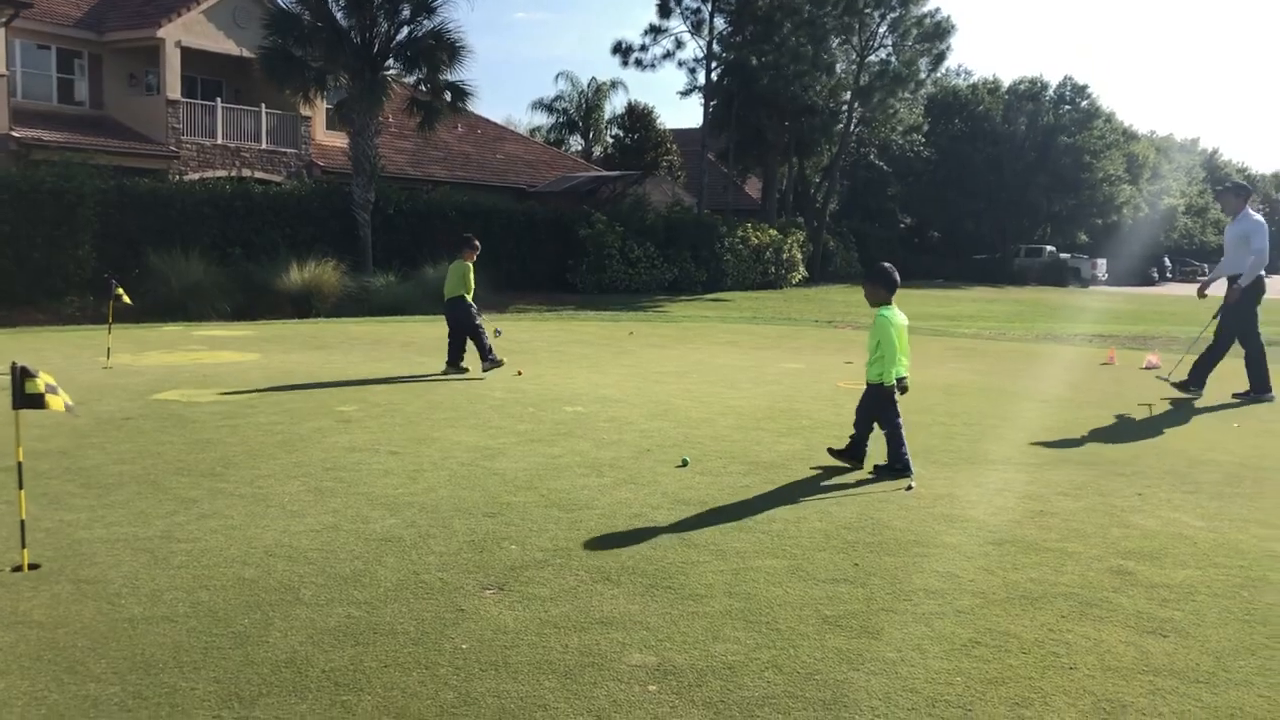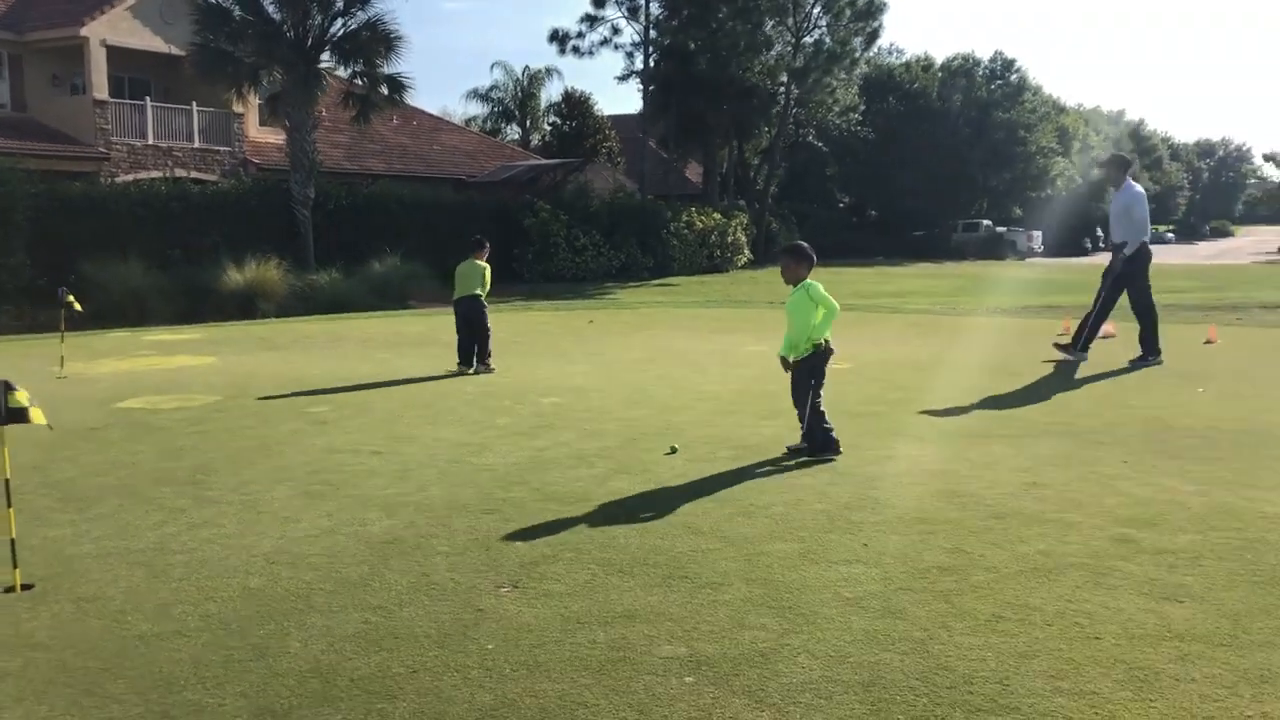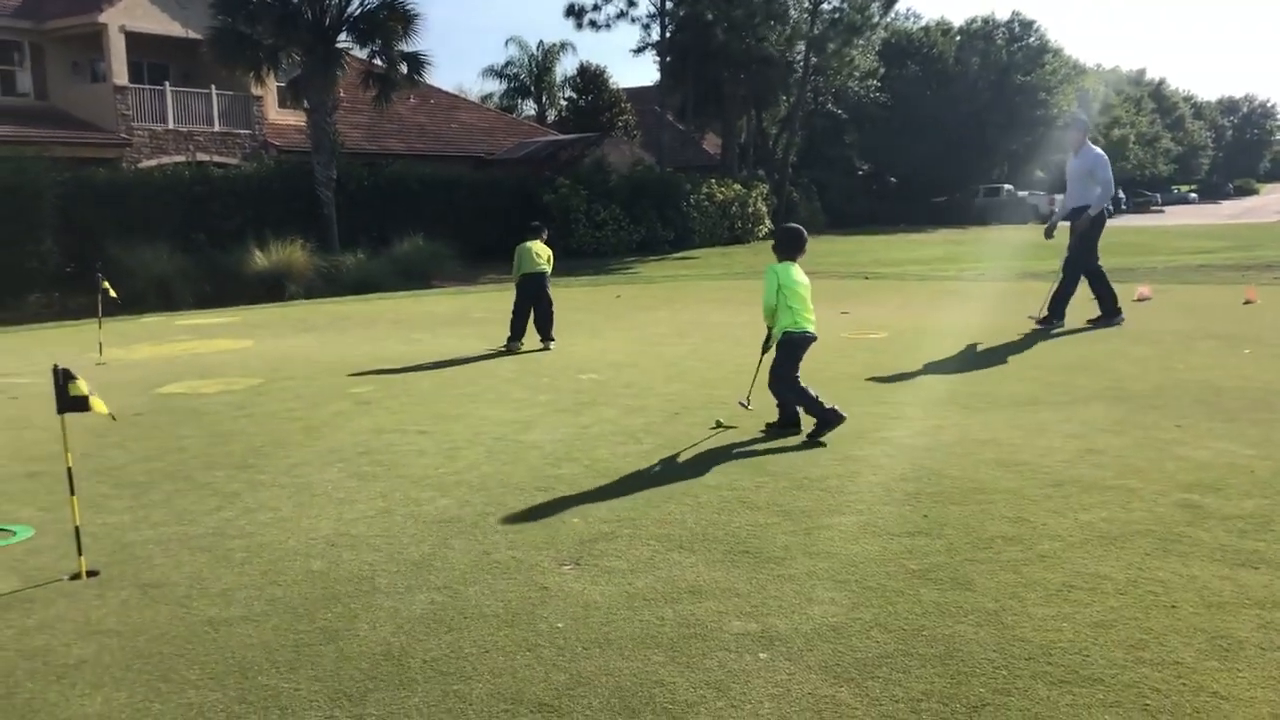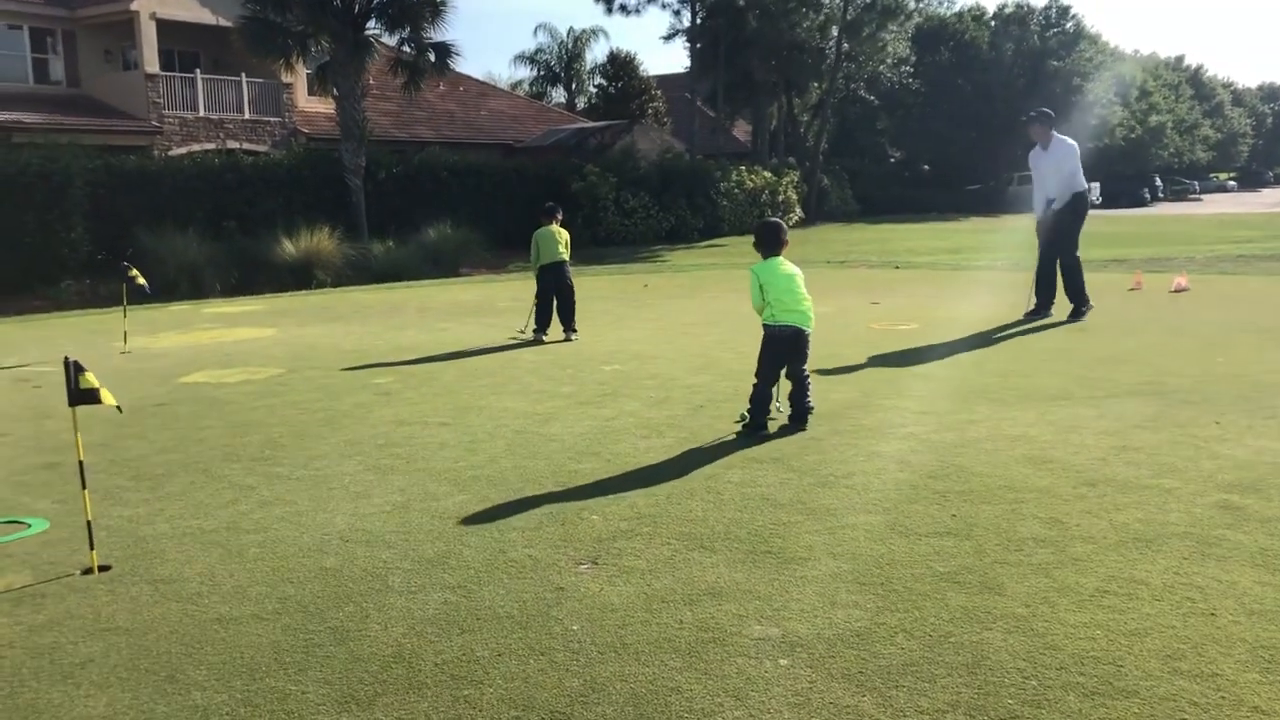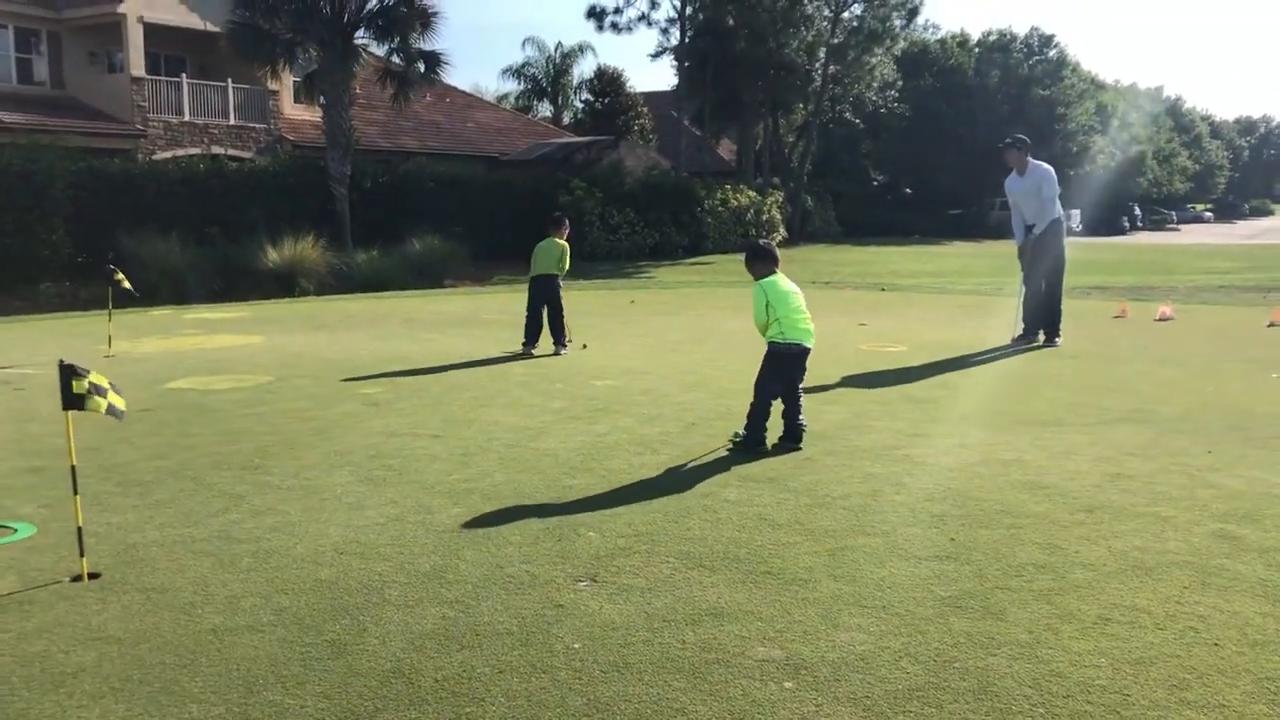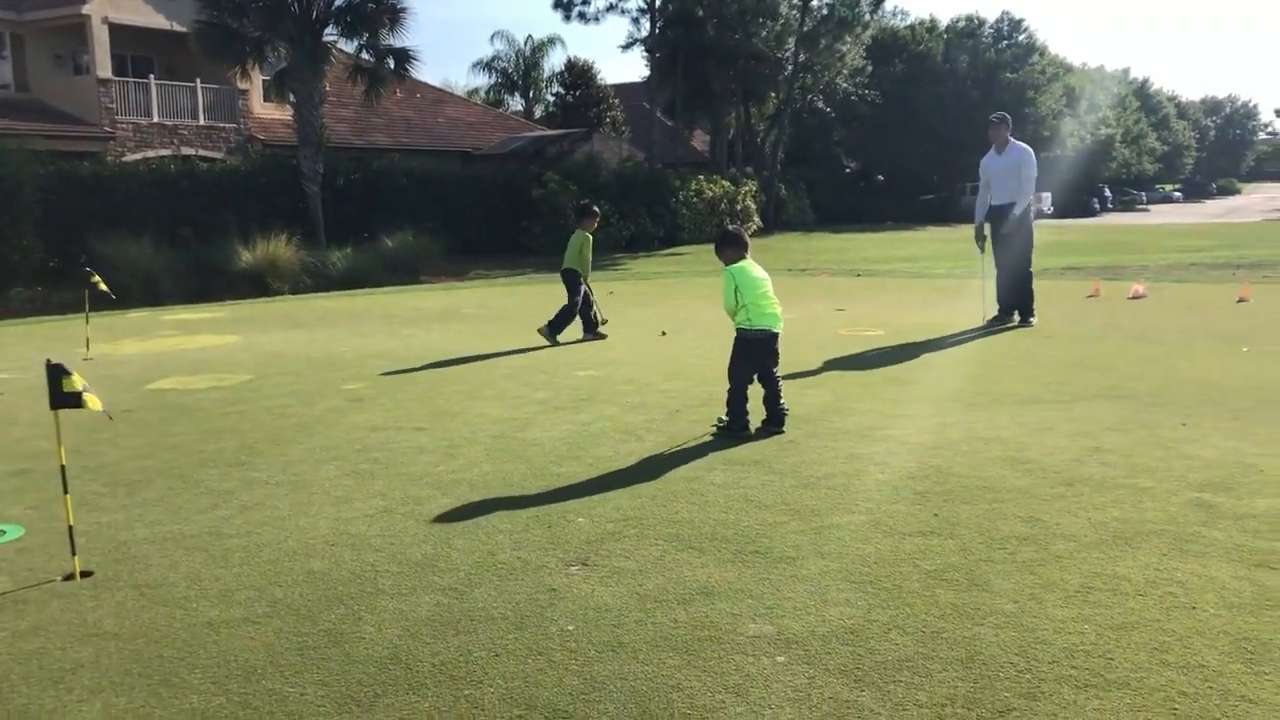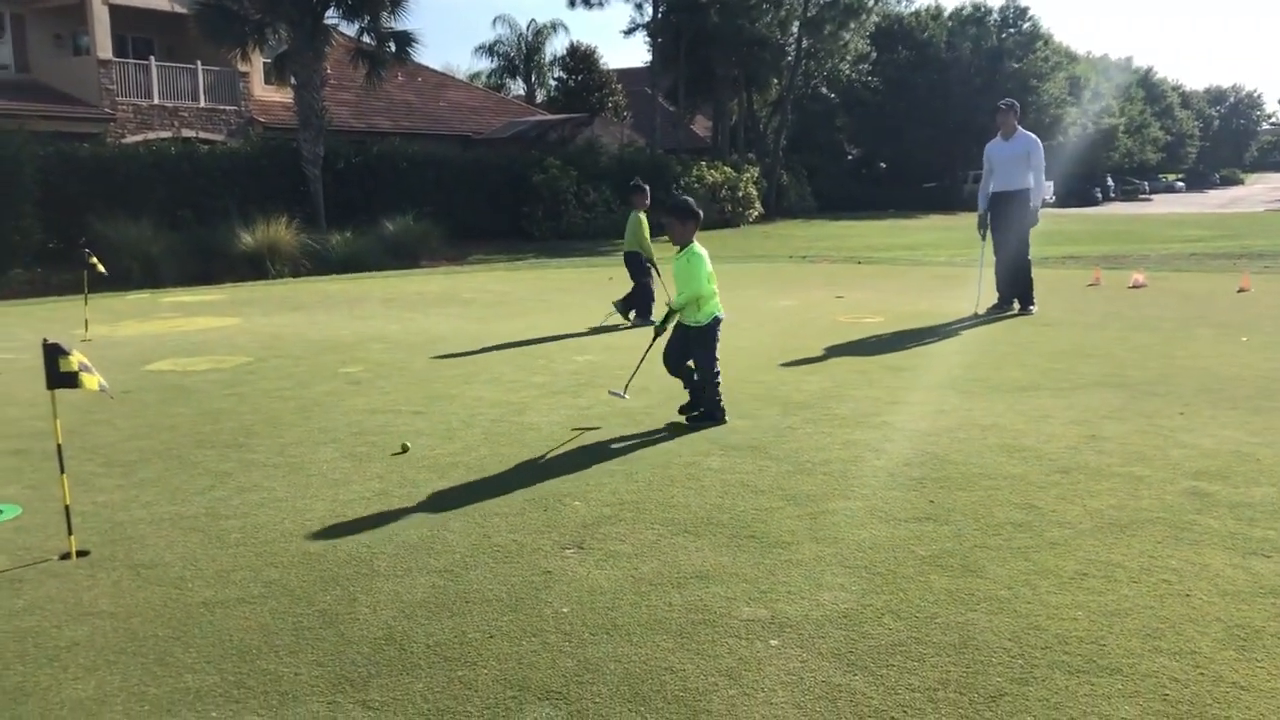
dt=0.7s
person 1, frame 1
left shoulder: (882, 317)
right shoulder: (898, 315)
left elbow: (891, 351)
right elbow: (902, 349)
left wrist: (888, 381)
right wrist: (902, 376)
left hip: (882, 381)
right hip: (881, 380)
left knee: (890, 423)
right knee: (863, 416)
left ankle: (900, 465)
right ankle: (854, 453)
person 1, frame 2
left shoulder: (811, 288)
right shoulder: (793, 296)
left elbow: (833, 309)
left wrist: (818, 337)
right wrist: (784, 354)
left hip: (814, 353)
right hip: (799, 356)
left knee: (809, 399)
right knee: (801, 400)
left ankle: (825, 442)
right ankle: (811, 442)
person 1, frame 3
left shoulder: (774, 271)
right shoulder: (802, 275)
left elbow: (770, 304)
left wrist: (770, 325)
right wrist: (773, 335)
left hip: (791, 334)
right hip: (806, 332)
left knee: (784, 382)
right knee: (783, 378)
left ankle: (827, 416)
right ankle: (788, 421)
person 1, frame 4
left shoulder: (757, 271)
right shoulder: (795, 270)
left elbow: (758, 305)
right elbow: (799, 299)
left hip: (776, 330)
right hip: (802, 328)
left knee: (765, 377)
right knee: (799, 374)
left ankle: (757, 422)
right ankle: (799, 417)
person 1, frame 5
left shoulder: (763, 286)
right shoulder: (792, 286)
left elbow: (761, 320)
right elbow: (795, 315)
left wrist: (768, 335)
left hip: (782, 345)
right hip: (804, 343)
left knee: (764, 391)
right knee: (793, 391)
left ankle: (754, 439)
right ankle: (793, 436)
person 1, frame 6
left shoulder: (731, 271)
right shoulder: (760, 272)
left elbow: (730, 305)
left wrist: (739, 321)
left hip: (750, 331)
right hip: (772, 329)
left knee: (738, 378)
right knee: (770, 376)
left ankle: (737, 423)
right ankle: (775, 420)
person 1, frame 7
left shoulder: (696, 255)
right shoulder: (681, 255)
left elbow: (697, 290)
left wrist: (672, 305)
right wrist: (666, 320)
left hip: (704, 321)
right hip: (687, 319)
left knee: (705, 368)
right knee: (671, 358)
left ankle: (713, 412)
right ankle: (699, 395)
person 2, frame 1
left shoulder: (1254, 223)
right shoulder: (1233, 224)
left elbow: (1260, 258)
left wrist: (1239, 286)
right wrist: (1208, 280)
left hip: (1248, 285)
right hip: (1239, 285)
left knee: (1225, 335)
right knee: (1247, 337)
left ankle: (1195, 382)
right ankle: (1260, 389)
person 2, frame 2
left shoulder: (1135, 193)
right shoulder: (1118, 194)
left elbow: (1143, 229)
left wrist: (1124, 255)
left hip: (1135, 254)
right hip: (1122, 253)
left knee: (1141, 304)
right knee: (1104, 300)
left ankle: (1152, 353)
right ankle: (1080, 346)
person 2, frame 3
left shoulder: (1096, 156)
right shoulder: (1072, 158)
left elbow: (1108, 190)
left wrist: (1089, 216)
right wrist: (1054, 221)
left hip: (1091, 216)
right hip: (1077, 216)
left knee: (1073, 265)
right knee: (1089, 265)
left ankle: (1055, 315)
right ankle: (1111, 312)
person 2, frame 4
left shoulder: (1067, 147)
right shoulder: (1034, 155)
left elbow: (1070, 183)
right elbow: (1038, 188)
left wrist: (1051, 212)
right wrist: (1040, 218)
left hip: (1074, 201)
right hip: (1053, 205)
left knee: (1067, 252)
right knee: (1046, 255)
left ankle: (1081, 303)
right ankle: (1043, 305)
person 2, frame 5
left shoulder: (1044, 172)
right shoulder: (1010, 182)
left elbow: (1050, 207)
right elbow: (1016, 214)
left wrist: (1033, 236)
right wrist: (1020, 243)
left hip: (1051, 228)
right hip: (1030, 232)
left knee: (1052, 282)
right knee: (1031, 283)
left ankle: (1053, 332)
right ankle: (1031, 330)
person 2, frame 6
left shoulder: (1023, 152)
right shoulder: (987, 160)
left elbow: (1028, 187)
right elbow: (983, 193)
left wrist: (1014, 215)
right wrist: (979, 224)
left hip: (1020, 212)
right hip: (997, 213)
left knee: (1021, 265)
right knee: (1003, 266)
left ankle: (1027, 313)
right ankle: (1006, 311)
person 2, frame 7
left shoulder: (1030, 141)
right shoulder: (991, 147)
left elbow: (1039, 175)
right elbow: (986, 179)
left wrist: (1036, 206)
right wrist: (982, 210)
left hip: (1020, 199)
right hip: (998, 201)
left knee: (1020, 251)
right knee: (1001, 254)
left ankle: (1027, 301)
right ankle: (1005, 299)
